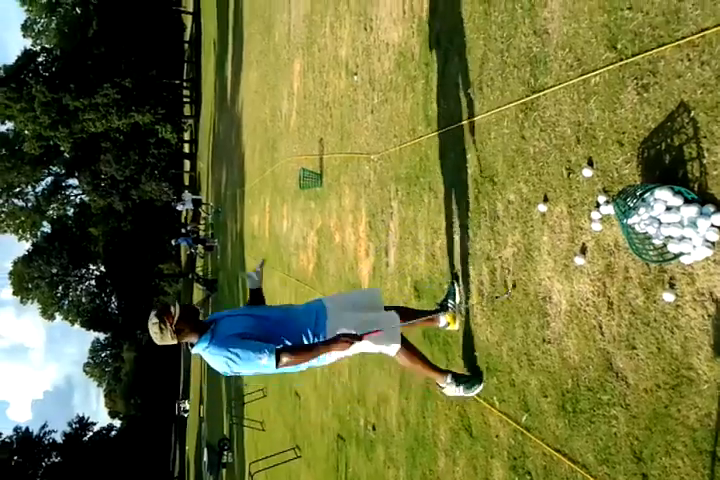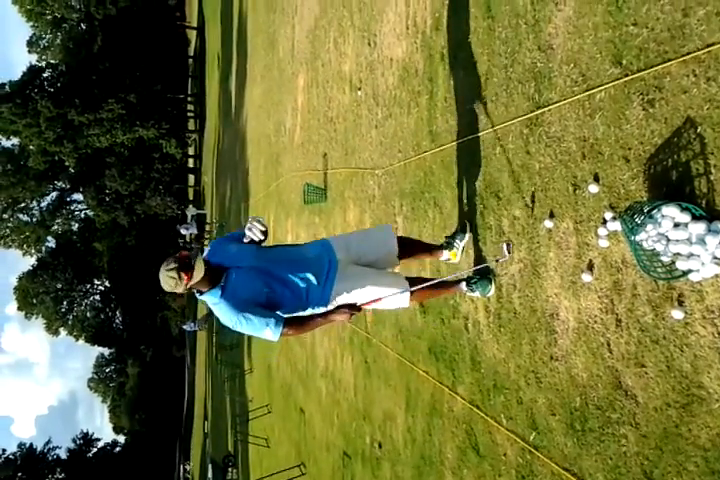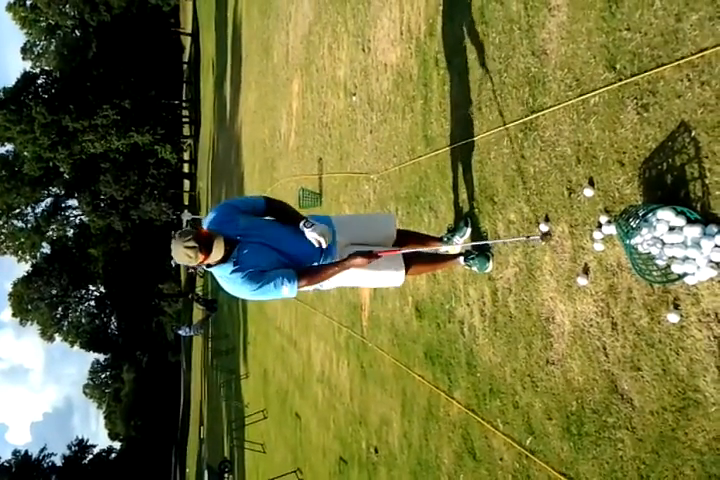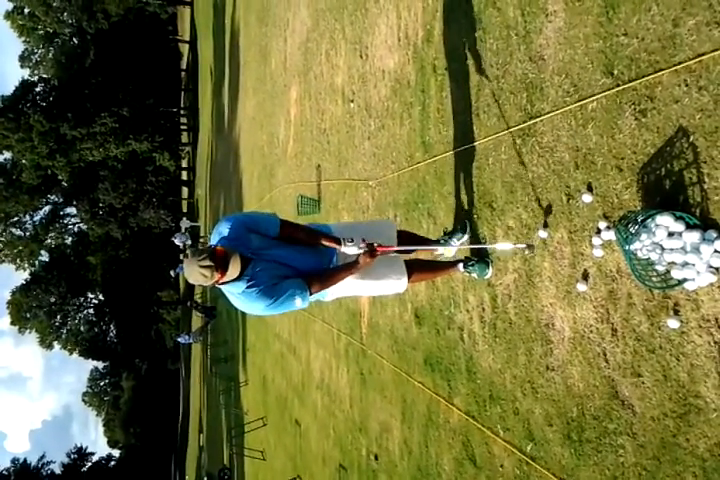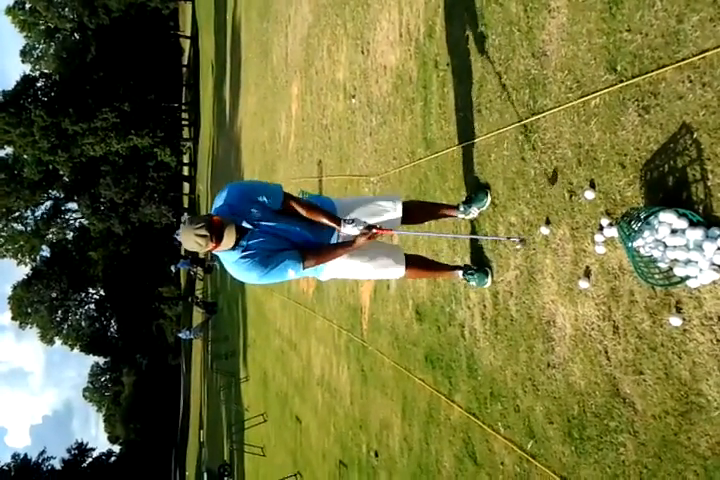
dt=1s
person 1, frame 1
left shoulder: (211, 322)
right shoulder: (224, 354)
right elbow: (283, 359)
left wrist: (254, 286)
right wrist: (331, 347)
left hip: (313, 311)
right hip: (320, 336)
left knee: (386, 312)
right knee: (392, 339)
left ankle: (439, 316)
right ankle: (446, 381)
person 1, frame 2
left shoulder: (215, 250)
right shoulder: (229, 310)
left elbow: (249, 239)
right elbow: (282, 328)
left wrist: (251, 229)
right wrist: (330, 317)
left hip: (324, 252)
right hip: (331, 290)
left knee: (395, 242)
right knee: (408, 289)
left ankle: (445, 251)
right ankle: (464, 285)
person 1, frame 3
left shoulder: (220, 216)
right shoulder: (241, 281)
left elbow: (269, 204)
right elbow: (301, 281)
left wrist: (303, 222)
right wrist: (350, 262)
left hip: (322, 230)
right hip: (328, 266)
left knee: (395, 236)
right knee: (403, 265)
left ankle: (445, 242)
right ankle: (460, 259)
person 1, frame 4
left shoulder: (226, 229)
right shoulder: (255, 300)
left elbow: (290, 229)
right elbow: (312, 288)
left wrist: (340, 243)
right wrist: (358, 264)
left hip: (326, 237)
right hip: (332, 278)
left knee: (393, 235)
right knee: (405, 272)
left ankle: (444, 246)
right ankle: (461, 266)
person 1, frame 5
left shoulder: (231, 196)
right shoulder: (247, 267)
left elbow: (293, 202)
right elbow: (307, 262)
left wrist: (339, 223)
right wrist: (355, 244)
left hip: (331, 212)
right hip: (331, 256)
left knee: (402, 209)
right knee: (402, 264)
left ankle: (460, 210)
right ankle: (459, 272)
